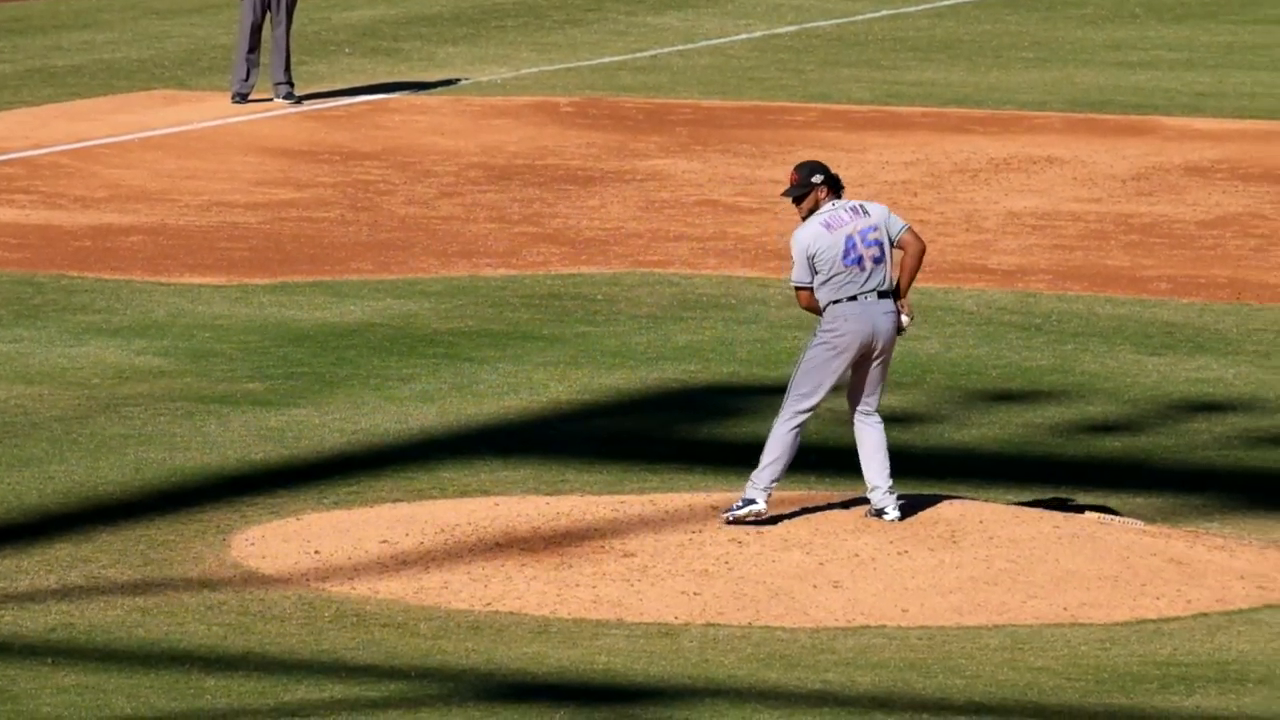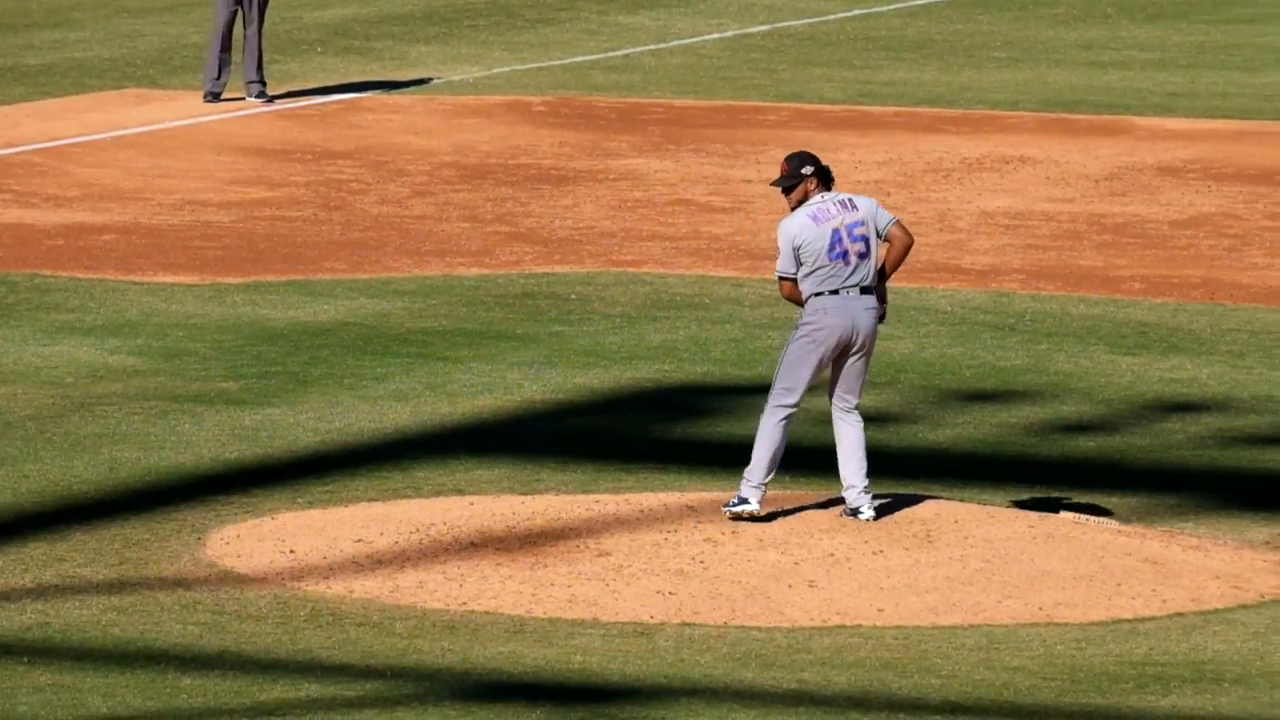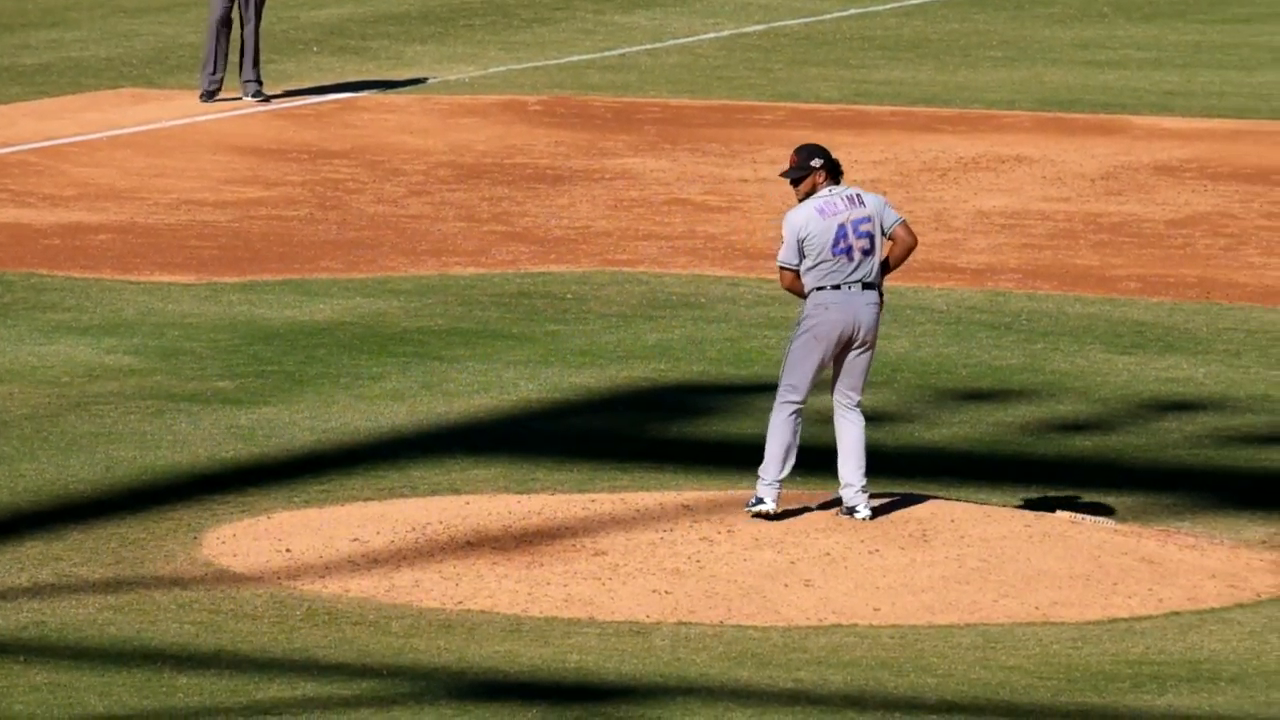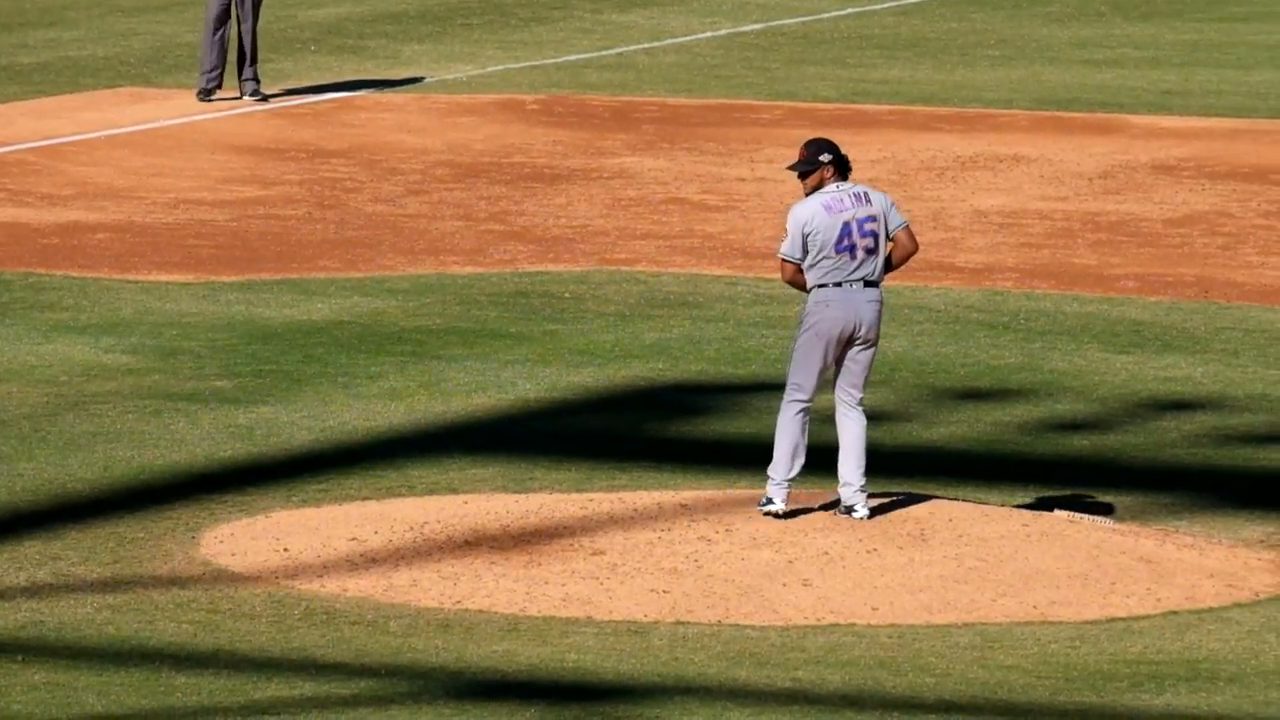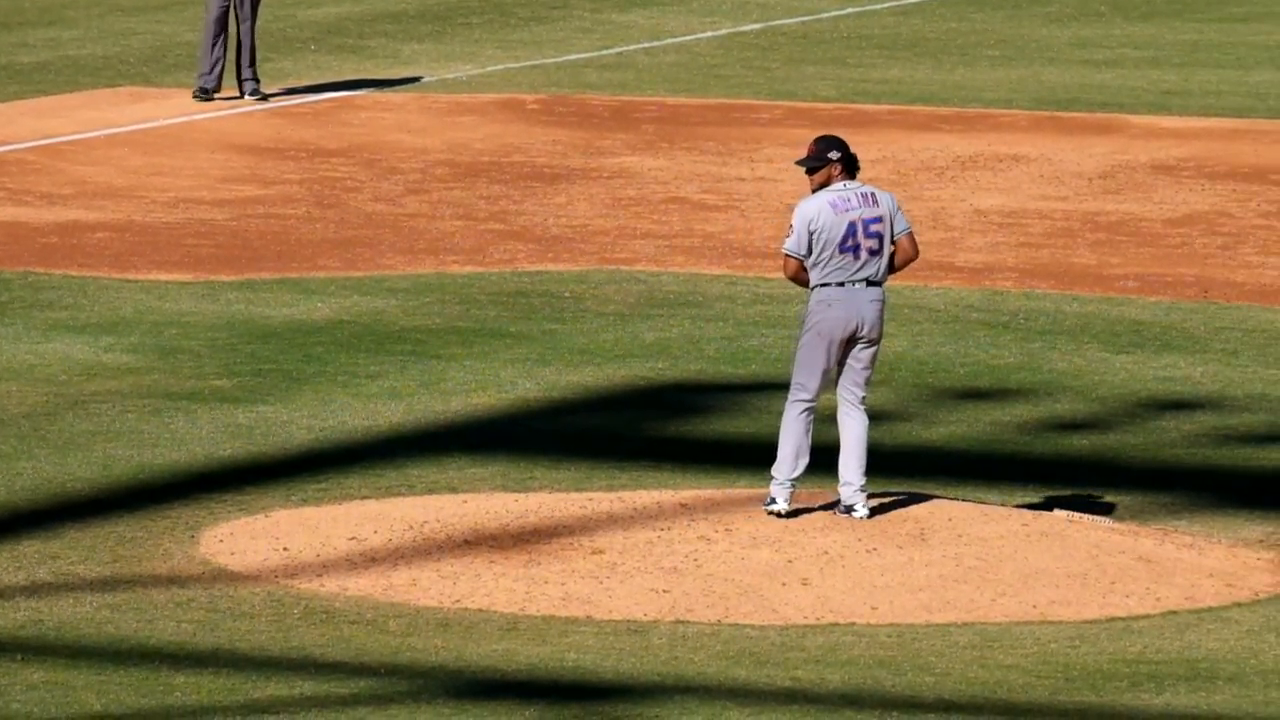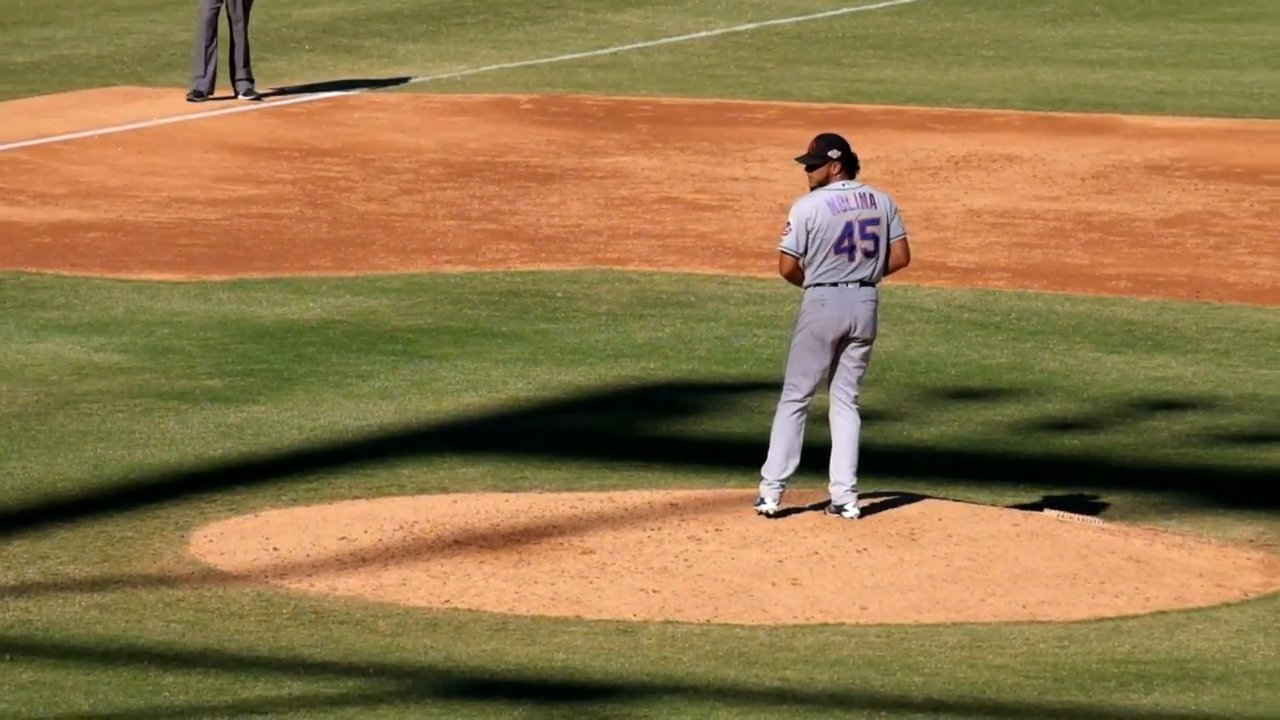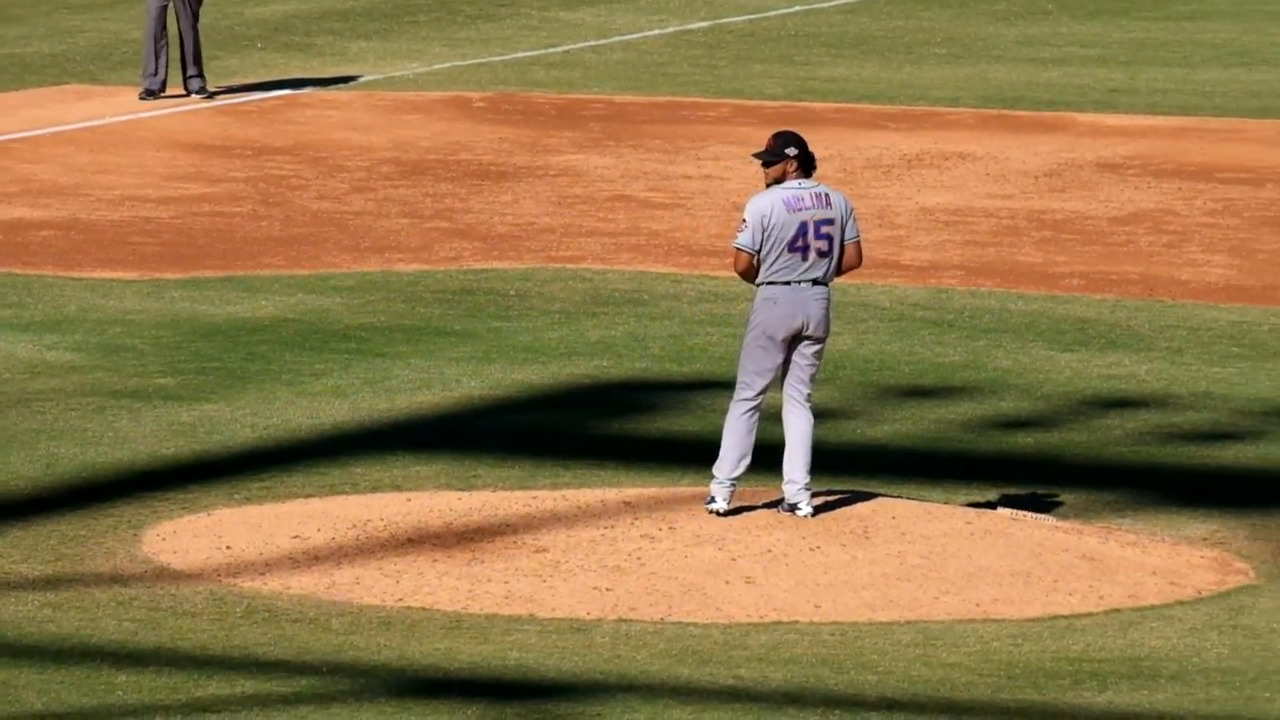
dt=0.1s
person 1, frame 1
left shoulder: (805, 234)
right shoulder: (875, 210)
left elbow: (804, 298)
right elbow: (916, 246)
right wrist: (900, 295)
left hip: (842, 321)
right hip: (883, 316)
left knee: (795, 408)
right knee: (866, 411)
left ankle: (757, 494)
right ankle: (884, 499)
person 1, frame 2
left shoulder: (792, 225)
right shoulder: (864, 204)
left elbow: (788, 290)
right elbow: (903, 239)
right wrist: (877, 282)
left hip: (823, 314)
right hip: (867, 310)
left knee: (781, 403)
right knee: (846, 406)
left ankle: (751, 491)
right ankle: (859, 499)
person 1, frame 3
left shoulder: (798, 216)
right shoulder: (871, 200)
left elbow: (788, 280)
right elbow: (907, 241)
right wrist: (874, 276)
left hip: (824, 308)
right hip: (867, 306)
left knee: (789, 400)
right knee: (848, 403)
left ankle: (768, 490)
right ankle: (855, 498)
person 1, frame 4
left shoulder: (803, 210)
right shoulder: (877, 199)
left elbow: (789, 274)
right elbow: (908, 245)
right wrist: (874, 274)
left hip: (826, 305)
right hip: (869, 304)
left knee: (796, 399)
right knee: (850, 402)
left ankle: (778, 489)
right ankle: (854, 497)
person 1, frame 5
left shoulder: (810, 207)
right shoulder: (883, 200)
left elbow: (792, 269)
right elbow: (908, 252)
right wrist: (873, 275)
left hip: (828, 304)
right hip: (872, 304)
left knee: (801, 398)
right knee: (852, 401)
left ankle: (781, 490)
right ankle: (853, 497)
person 1, frame 6
left shoulder: (807, 205)
right shoulder: (881, 201)
left elbow: (787, 267)
right elbow: (901, 256)
left hip: (822, 304)
right hip: (865, 304)
left knee: (794, 399)
right knee: (845, 401)
left ankle: (772, 490)
right ankle: (844, 497)
person 1, frame 7
left shoulder: (763, 203)
right shoulder: (837, 201)
left elbow: (742, 264)
right elbow: (853, 258)
left hip: (775, 302)
right hip: (817, 304)
left knee: (747, 397)
right knee: (798, 400)
left ankle: (721, 489)
right ankle: (798, 495)
